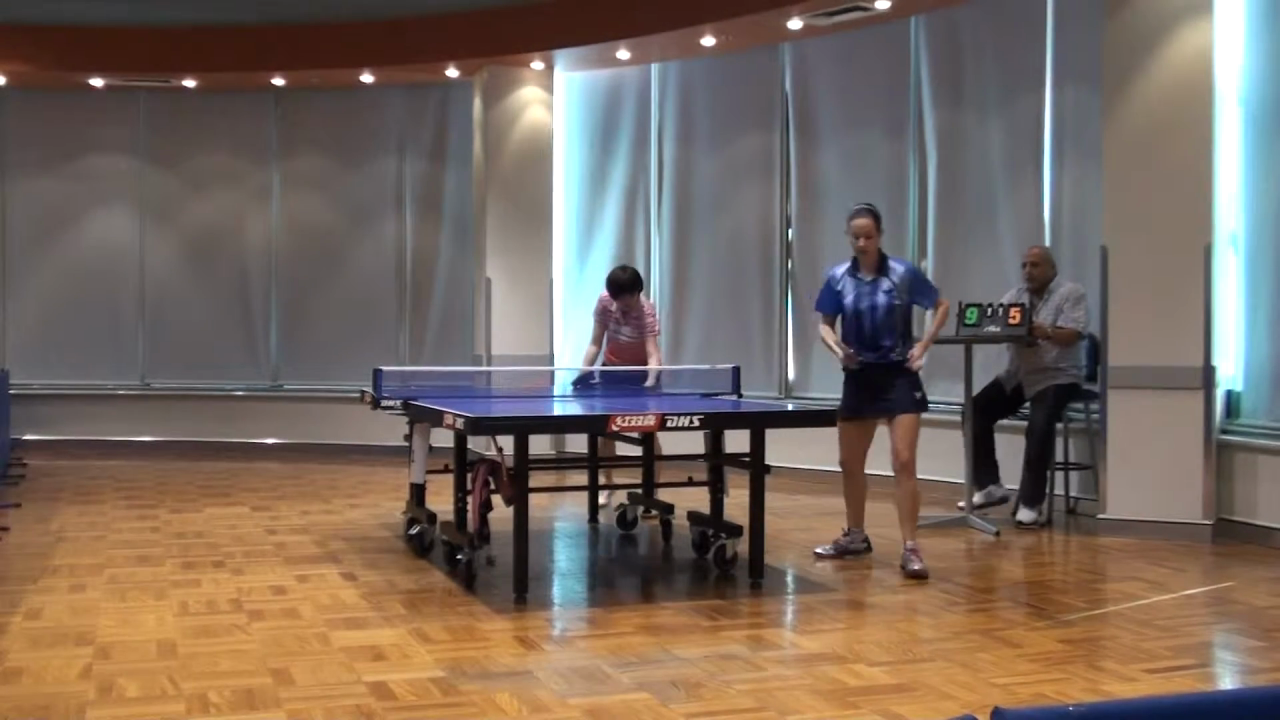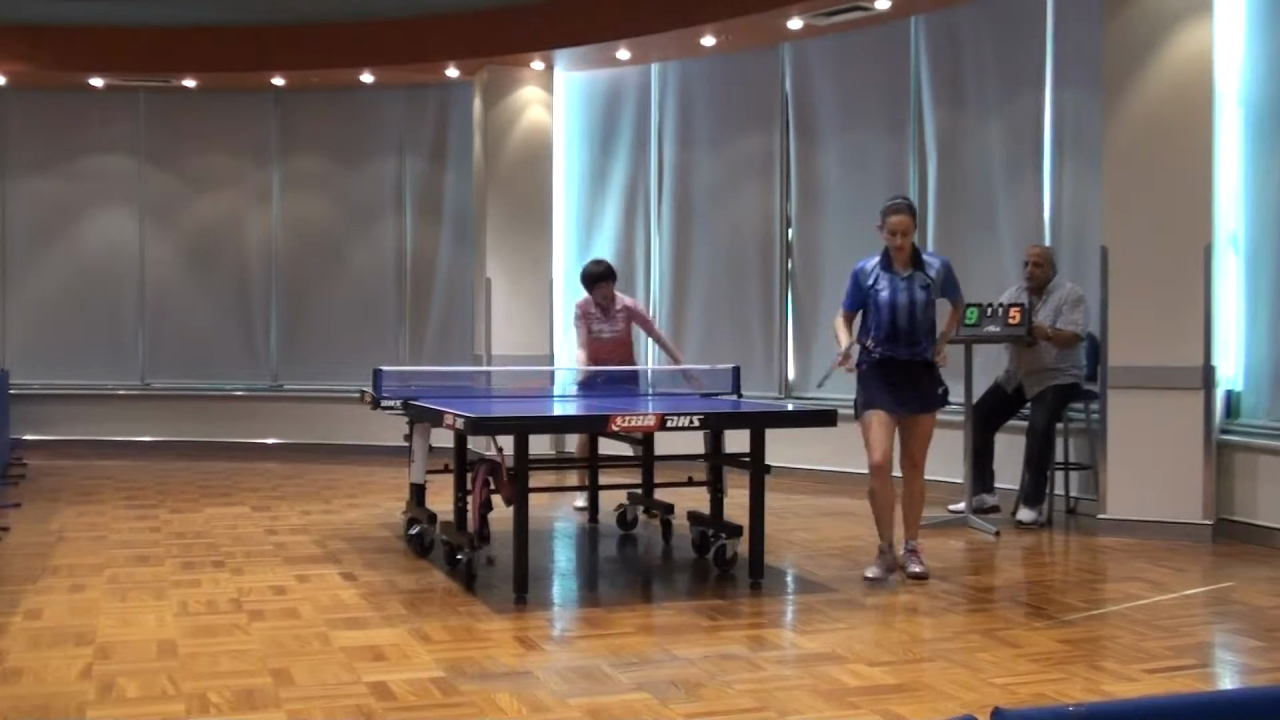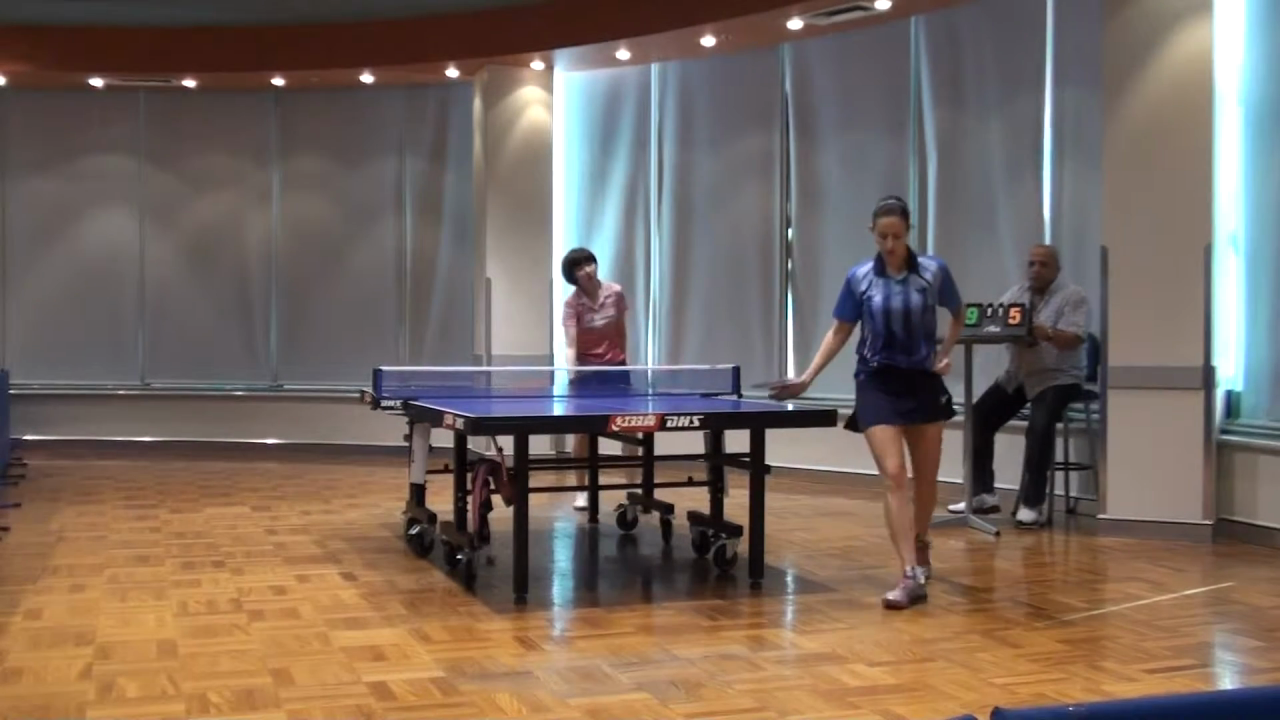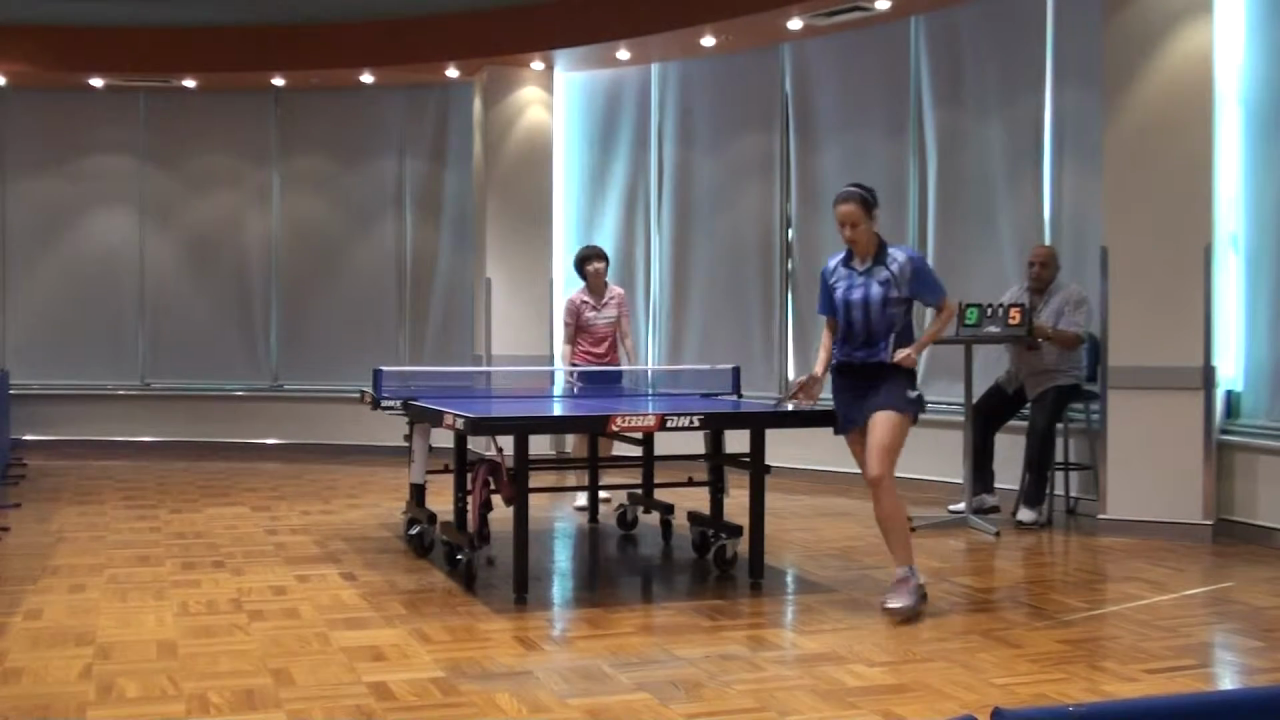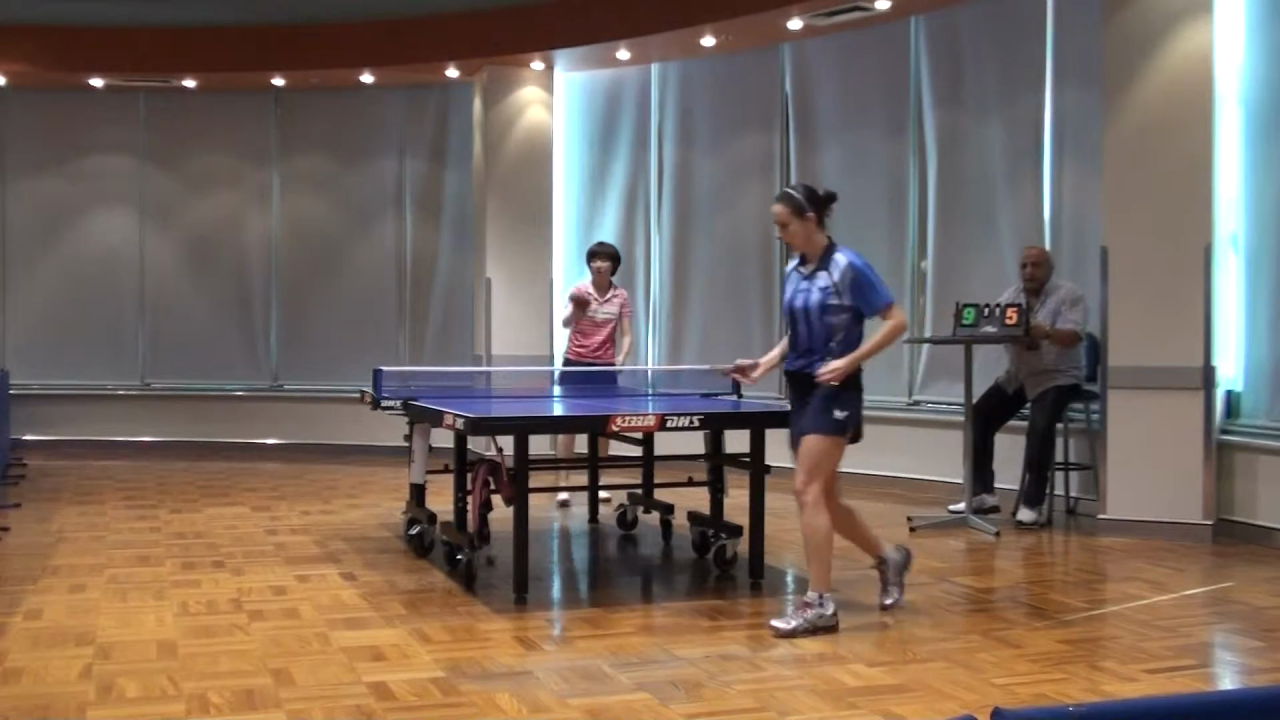
dt=0.3s
person 1, frame 1
left shoulder: (906, 274)
right shoulder: (837, 278)
left elbow: (942, 307)
right elbow: (824, 323)
left wrist: (924, 345)
right wrist: (837, 350)
left hip: (899, 377)
right hip: (860, 378)
left knee: (904, 462)
right knee: (850, 464)
left ankle: (909, 549)
right ankle: (854, 536)
person 1, frame 2
left shoulder: (937, 268)
right shoulder: (865, 272)
left elbow: (957, 306)
right elbow: (843, 318)
left wrist: (942, 343)
right wrist: (846, 348)
left hip: (921, 374)
right hip: (878, 375)
left knee: (914, 465)
right knee: (879, 463)
left ankle: (910, 548)
right ankle: (885, 549)
person 1, frame 3
left shoulder: (935, 271)
right shoulder: (858, 278)
left elbow: (957, 316)
right elbow: (838, 333)
left wrist: (946, 352)
right wrist: (807, 378)
left hip: (923, 383)
right hip: (878, 385)
left knee: (926, 480)
right knee: (893, 476)
left ankle: (919, 542)
right ankle: (911, 576)
person 1, frame 4
left shoulder: (906, 263)
right shoulder: (832, 270)
left elbow: (946, 309)
left wrist: (916, 348)
right wrist: (818, 372)
left hip: (891, 378)
right hip: (850, 382)
left knee: (878, 473)
right knee: (875, 482)
left ankle: (904, 577)
right ankle: (911, 576)
person 1, frame 5
left shoulder: (850, 266)
right shoulder: (793, 272)
left elbow: (896, 321)
left wrist: (850, 362)
right wrist: (767, 361)
left hip: (834, 392)
right hip: (802, 392)
left knee: (812, 495)
right knee: (817, 498)
left ankle: (819, 604)
right ankle: (889, 556)
person 2, frame 1
left shoulder: (1071, 293)
right shoulder: (1014, 295)
left elbow: (1073, 335)
left wrist: (1047, 333)
left hip: (1057, 377)
right hip: (1017, 375)
left knee: (1039, 426)
right knee: (976, 412)
left ankle: (1031, 504)
right ankle: (989, 486)
person 2, frame 2
left shoulder: (1071, 295)
right shoulder: (1013, 294)
left elbow: (1072, 337)
left wrist: (1046, 333)
left hip: (1057, 377)
right hip: (1017, 376)
left knee: (1039, 426)
right knee: (979, 418)
left ankle: (1031, 504)
right ankle: (983, 494)
person 2, frame 3
left shoulder: (1073, 296)
right shoulder: (1015, 293)
left elbow: (1073, 339)
left wrist: (1048, 334)
left hip: (1058, 378)
right hip: (1018, 375)
left knee: (1039, 427)
right knee: (979, 417)
left ankle: (1032, 504)
right ankle: (984, 494)
person 2, frame 4
left shoulder: (1073, 296)
right shoulder: (1014, 294)
left elbow: (1074, 340)
left wrist: (1047, 333)
left hip: (1058, 378)
right hip: (1018, 376)
left knee: (1040, 427)
right knee: (979, 417)
left ankle: (1032, 504)
right ankle: (983, 494)
person 2, frame 5
left shoulder: (1069, 294)
right shoulder: (1011, 295)
left elbow: (1072, 337)
left wrist: (1046, 332)
left hip: (1057, 378)
right hip: (1017, 376)
left knee: (1040, 427)
right knee: (978, 417)
left ankle: (1032, 504)
right ankle: (983, 494)
person 3, frame 1
left shoulder: (646, 311)
right shoulder: (604, 305)
left elbow: (654, 355)
right elbow: (595, 343)
left wrist: (652, 381)
right wrist: (583, 371)
left hip: (642, 373)
right hip: (613, 371)
right ankle: (607, 486)
person 3, frame 2
left shoulder: (628, 306)
right shoulder: (582, 308)
left elbow: (658, 337)
right elbow: (582, 348)
left wrist: (682, 365)
right wrist: (582, 372)
left hip: (624, 374)
right hip: (595, 374)
right knee: (586, 433)
right ankle: (583, 490)
person 3, frame 3
left shoulder: (616, 293)
right shoulder: (571, 305)
left elbow: (621, 331)
right elbow: (571, 346)
left wrist: (625, 361)
left hip: (616, 368)
right hip: (587, 371)
right knee: (583, 431)
right ankle: (582, 490)
person 3, frame 4
left shoulder: (619, 296)
right shoulder: (575, 301)
left elbow: (625, 335)
right elbow: (568, 342)
left wrist: (634, 366)
right wrist: (567, 372)
left hip: (611, 369)
right hip: (584, 369)
right ankle: (582, 489)
person 3, frame 5
left shoulder: (622, 296)
right shoulder: (581, 292)
left elbow: (626, 334)
right elbow: (566, 322)
left wrist: (621, 358)
right wrist: (574, 312)
left hip: (605, 367)
right hip: (575, 364)
right ankle: (563, 484)
